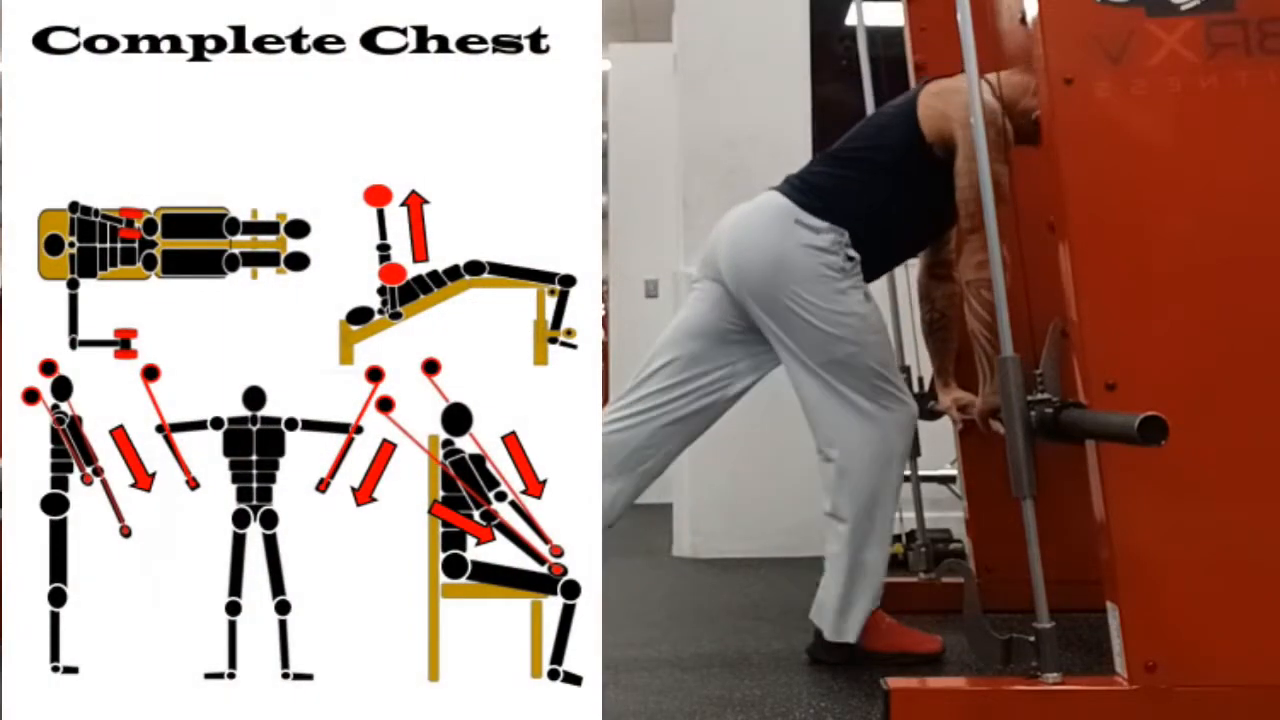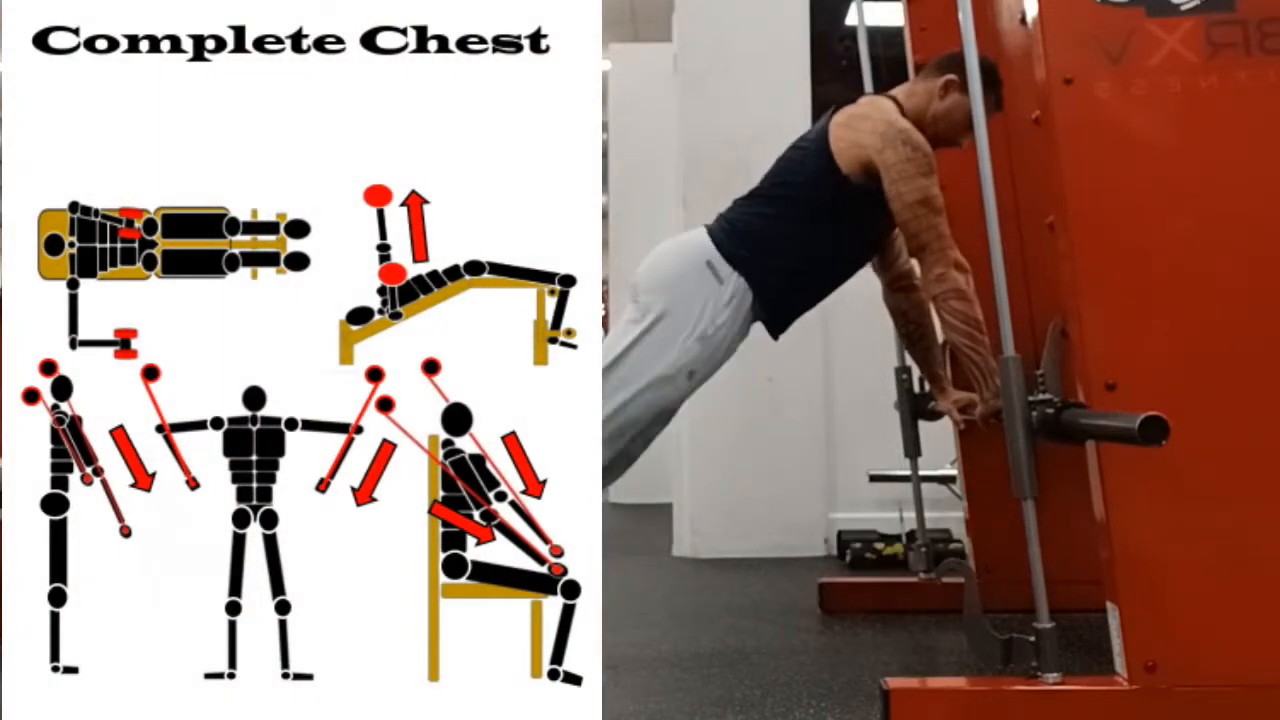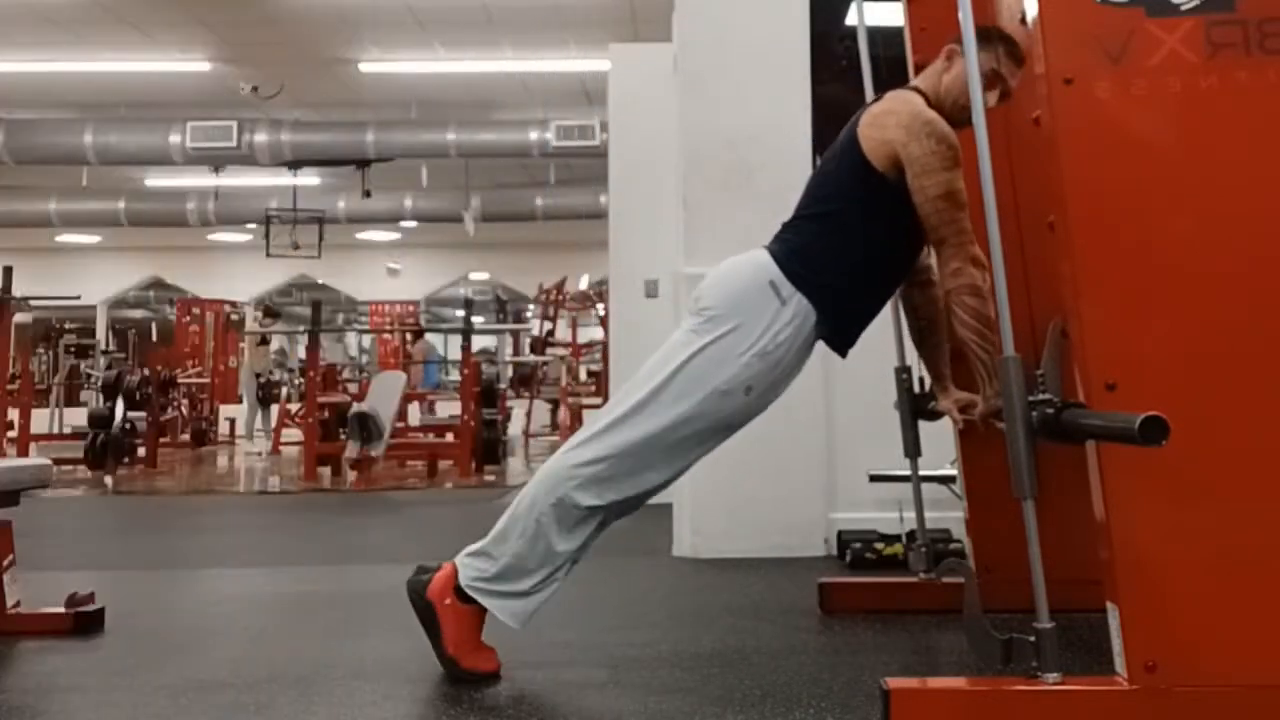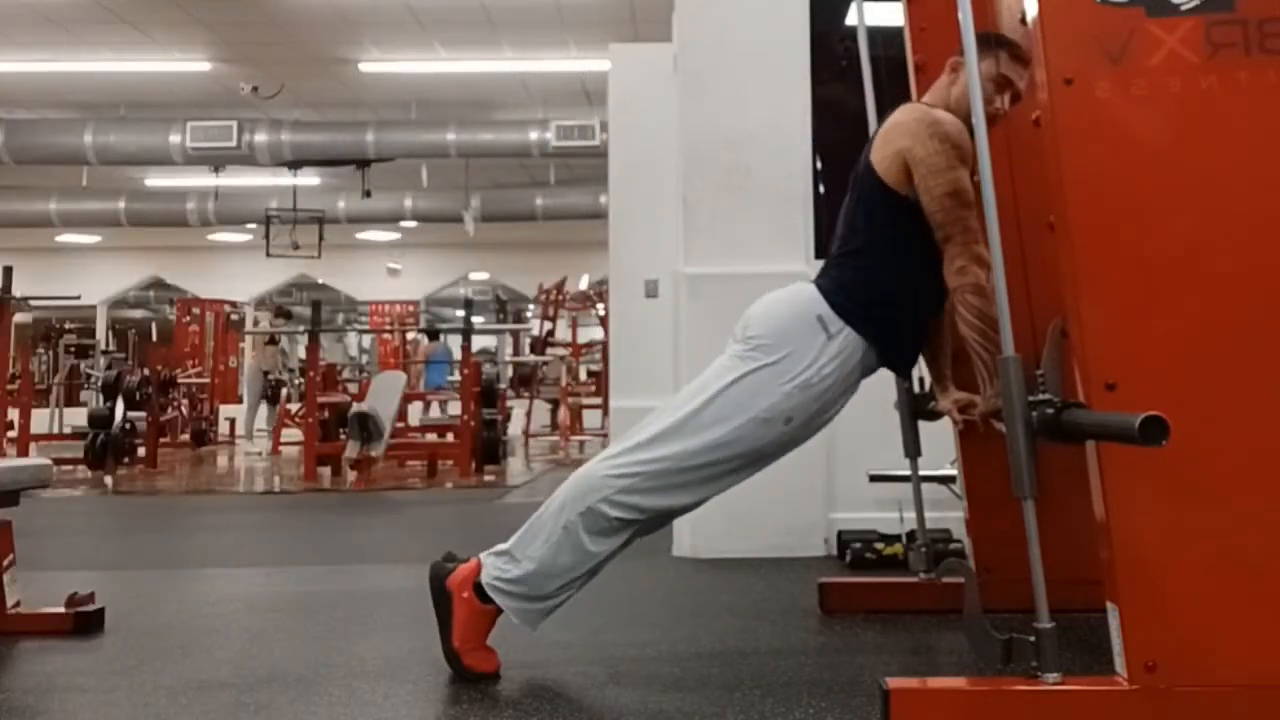
dt=1s
person 1, frame 1
left shoulder: (947, 113)
right shoulder: (982, 112)
left elbow: (941, 270)
right elbow: (979, 261)
left wrist: (945, 383)
right wrist: (996, 385)
left hip: (753, 236)
right hip: (797, 248)
left knee: (641, 420)
right knee: (879, 421)
right ankle: (847, 624)
person 1, frame 2
left shoulder: (875, 138)
right shoulder: (895, 134)
left elbow: (901, 283)
right elbow: (943, 270)
left wrist: (940, 387)
right wrist: (992, 390)
left hip: (709, 280)
right hip: (708, 285)
left knee: (607, 448)
right knee: (596, 420)
person 1, frame 3
left shoulder: (906, 133)
right shoulder: (919, 125)
left elbow: (920, 276)
right elbow: (962, 265)
left wrist: (944, 386)
right wrist: (996, 388)
left hip: (777, 311)
right hip: (768, 307)
left knee: (624, 457)
right knee: (617, 454)
left ankle: (476, 579)
right ankle: (464, 586)
person 1, frame 4
left shoulder: (929, 141)
right shoulder: (934, 131)
left elbow: (927, 280)
right elbow: (967, 267)
left wrist: (944, 386)
right wrist: (996, 388)
left hip: (827, 340)
right hip: (814, 339)
left knee: (658, 469)
right knee: (651, 468)
left ankle: (491, 577)
right ankle: (479, 583)
